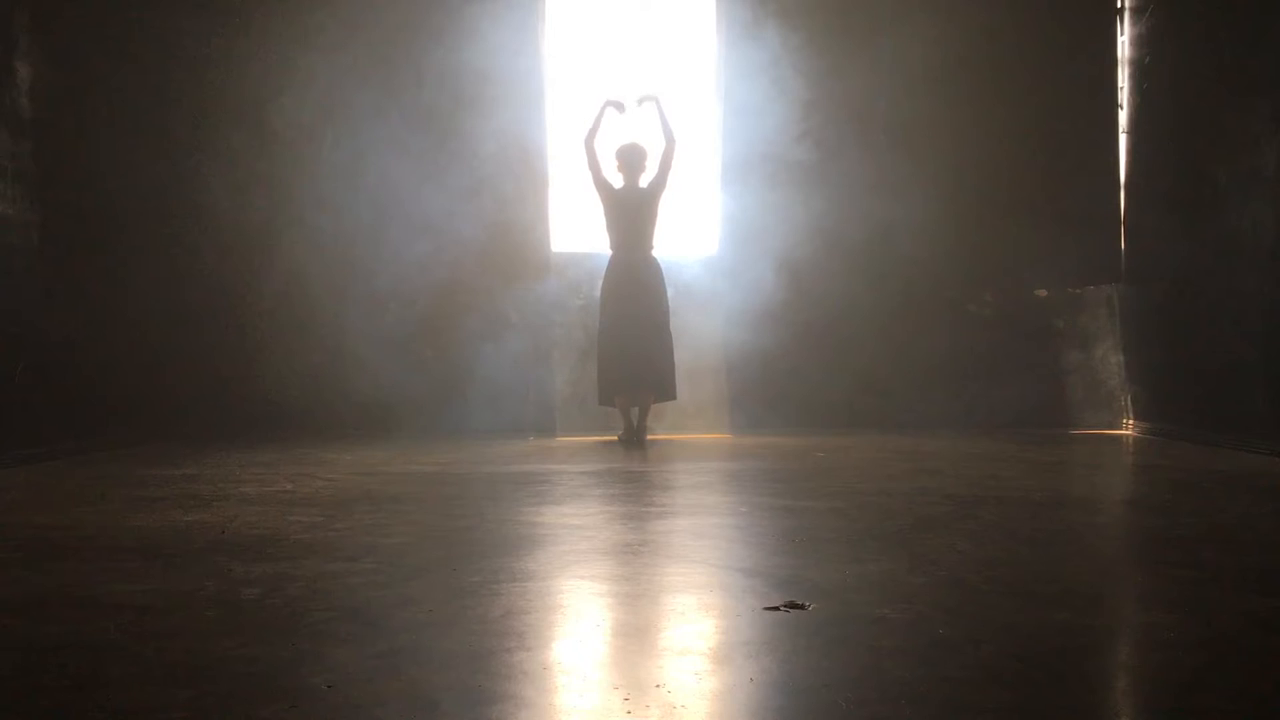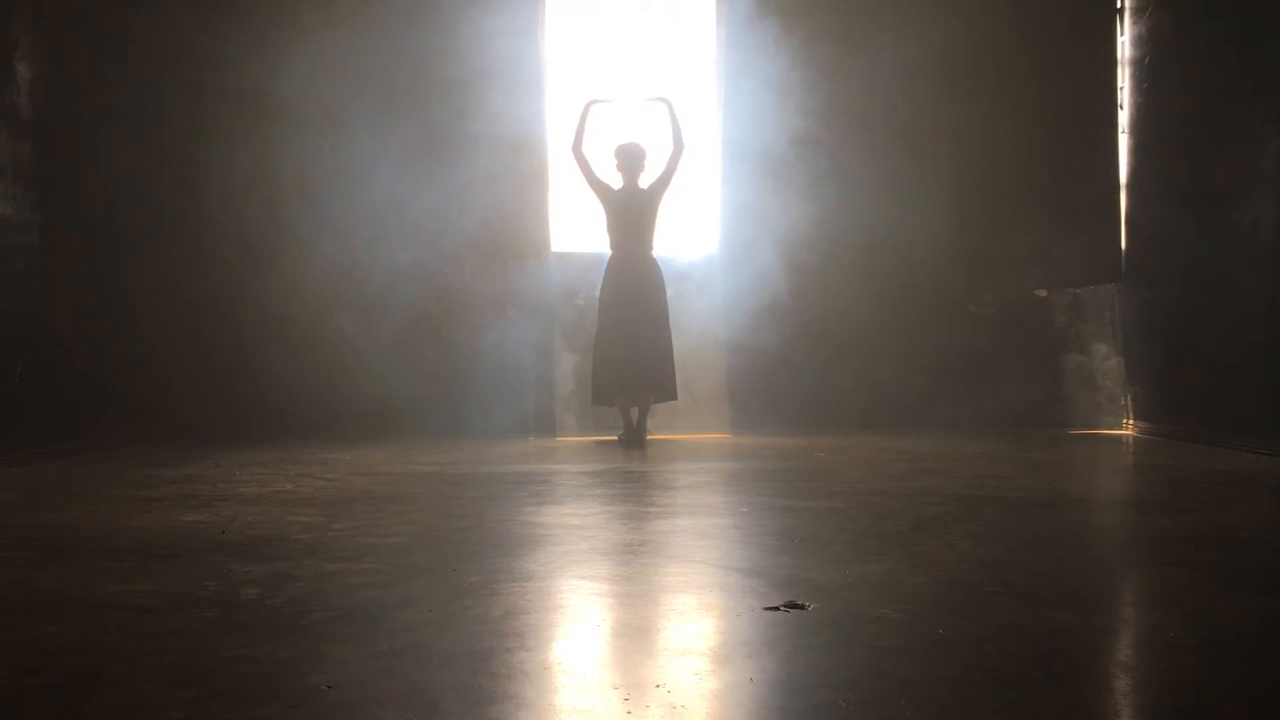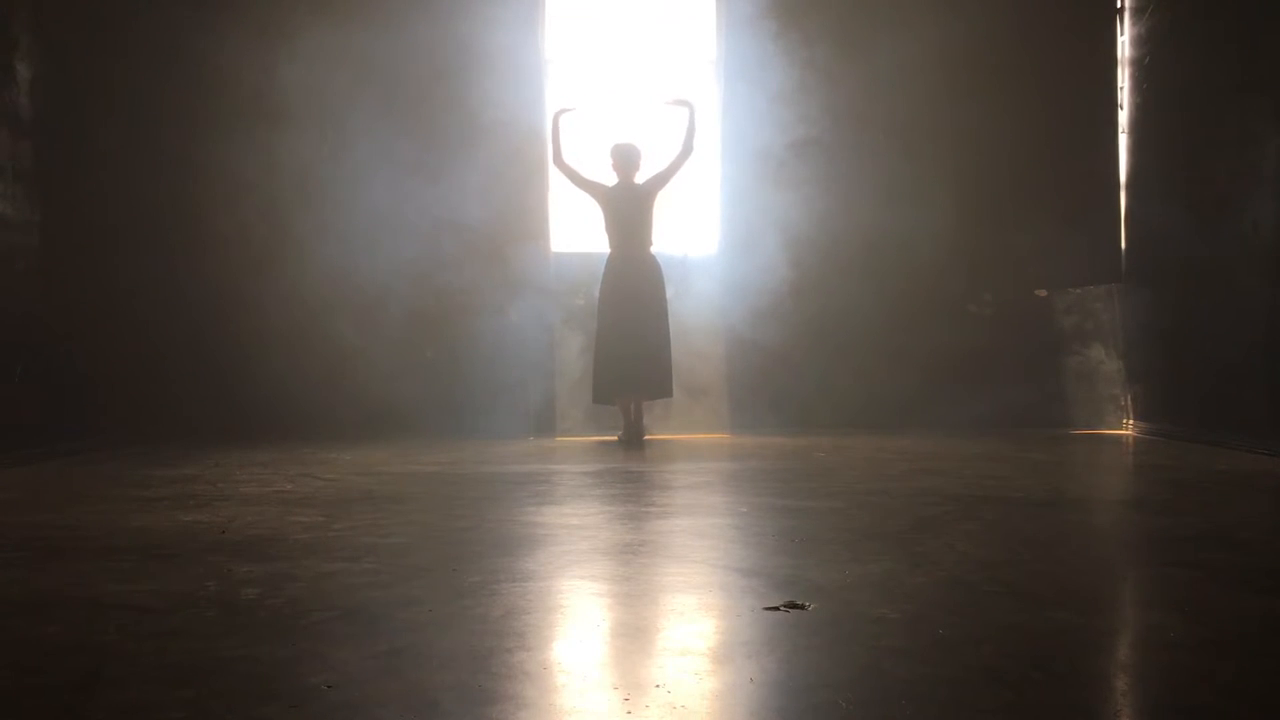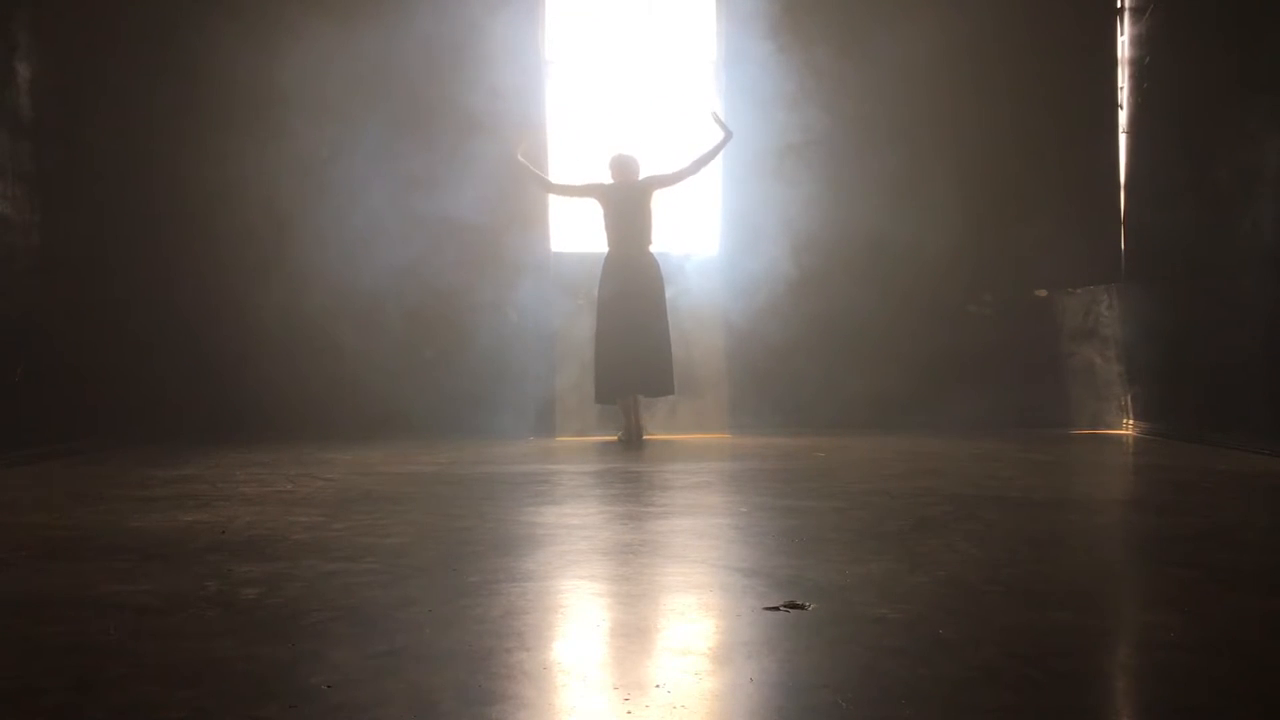
dt=1s
person 1, frame 1
left shoulder: (608, 195)
right shoulder: (653, 194)
left elbow: (588, 144)
right elbow: (671, 143)
left wrist: (605, 108)
right wrist: (657, 105)
left hip: (618, 275)
right hip: (647, 274)
left knee: (618, 351)
right knee: (650, 349)
left ankle: (628, 427)
right ankle: (641, 426)
person 1, frame 2
left shoulder: (608, 197)
right shoulder: (653, 195)
left elbow: (577, 151)
right elbow: (678, 148)
left wrist: (587, 110)
right wrist: (669, 107)
left hip: (618, 276)
right hip: (647, 275)
left knee: (617, 350)
right knee: (649, 350)
left ankle: (628, 426)
right ankle: (641, 425)
person 1, frame 3
left shoulder: (603, 194)
right shoulder: (649, 191)
left elbow: (560, 162)
right elbow: (686, 152)
left wrist: (556, 122)
right wrist: (690, 112)
left hip: (617, 273)
right hip: (647, 272)
left knee: (617, 347)
right knee: (647, 345)
left ankle: (628, 425)
right ankle: (638, 421)
person 1, frame 4
left shoulder: (602, 191)
right shoulder: (647, 186)
left elbow: (552, 187)
right elbow: (690, 170)
left wrist: (523, 162)
right wrist: (724, 140)
left hip: (616, 272)
right hip: (645, 271)
left knee: (618, 346)
right knee: (645, 342)
left ankle: (629, 425)
right ankle: (636, 423)
